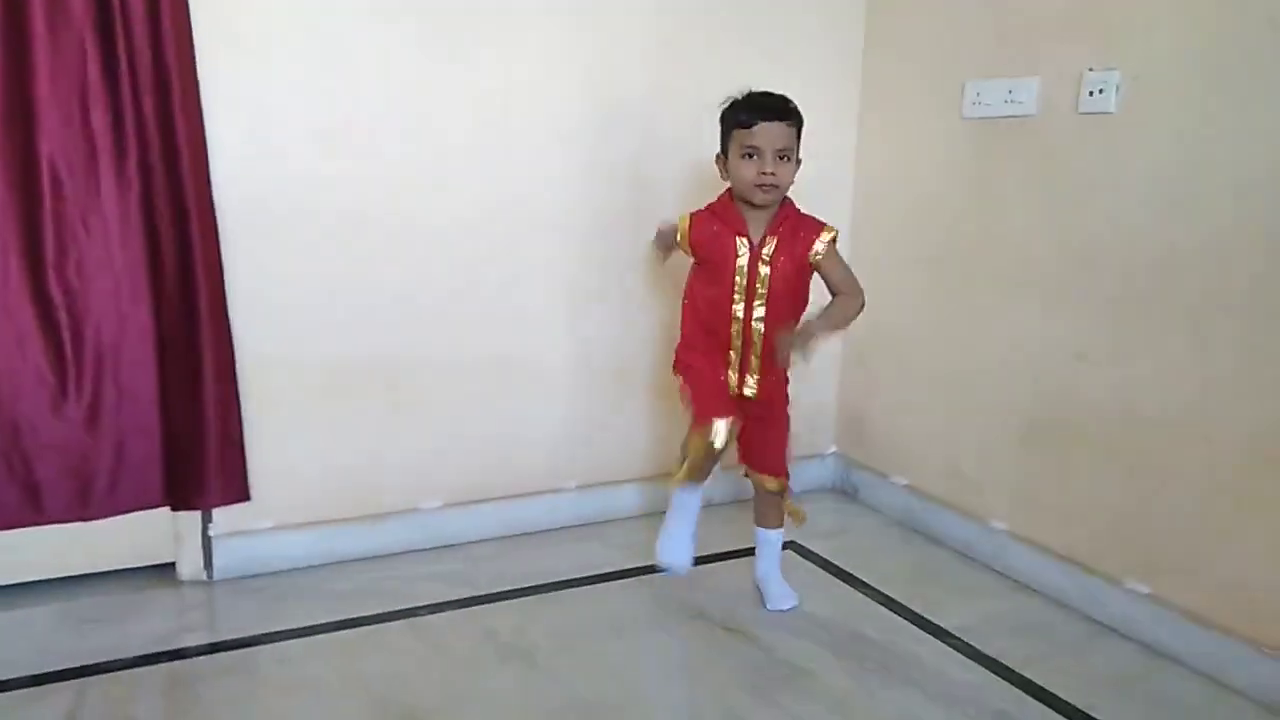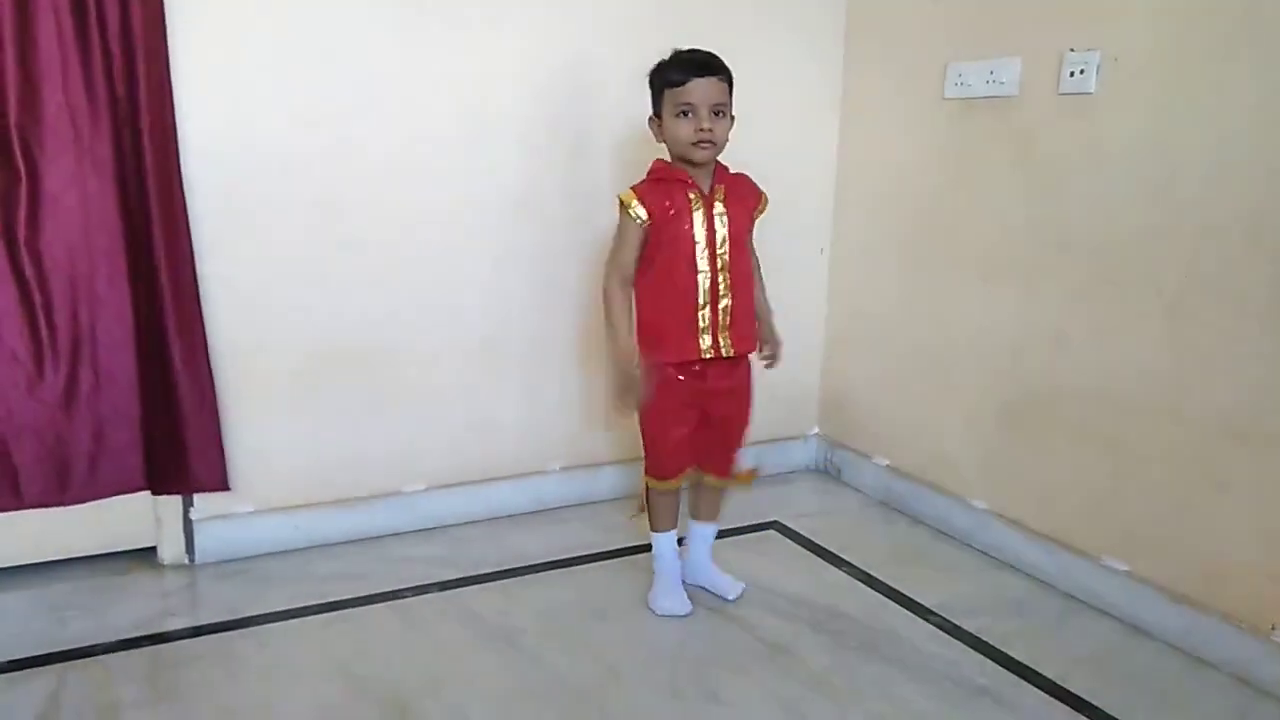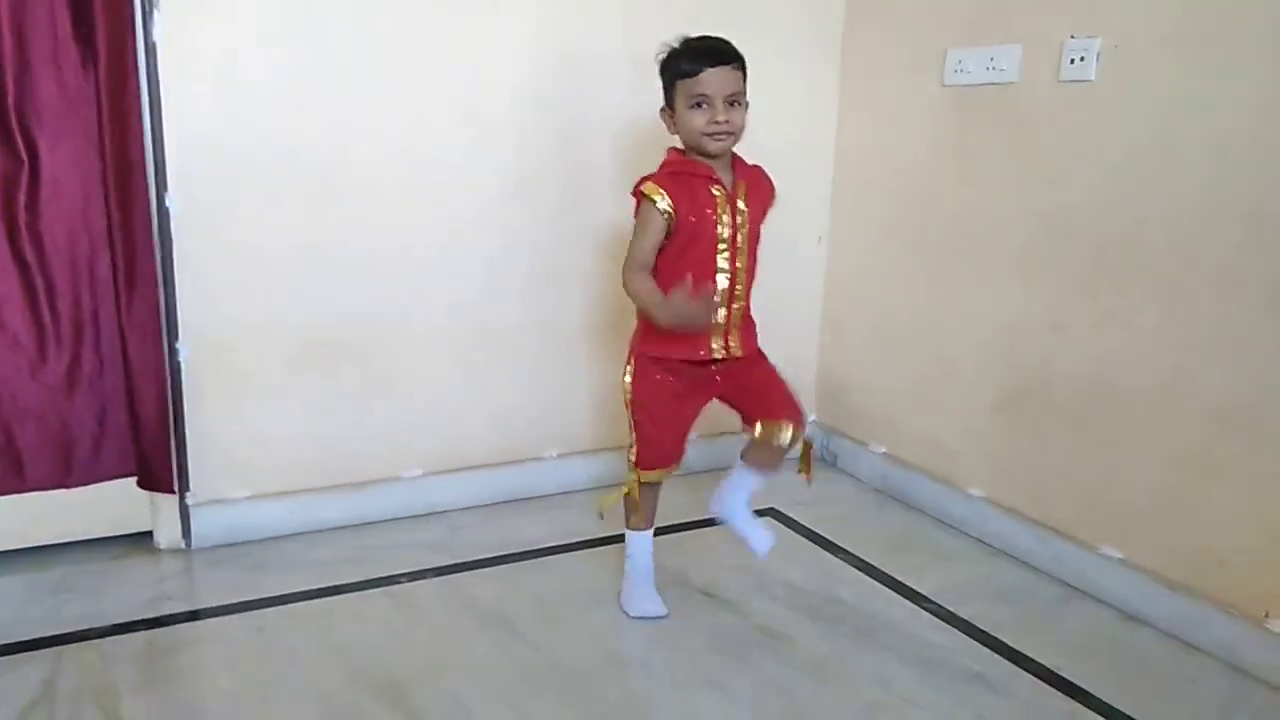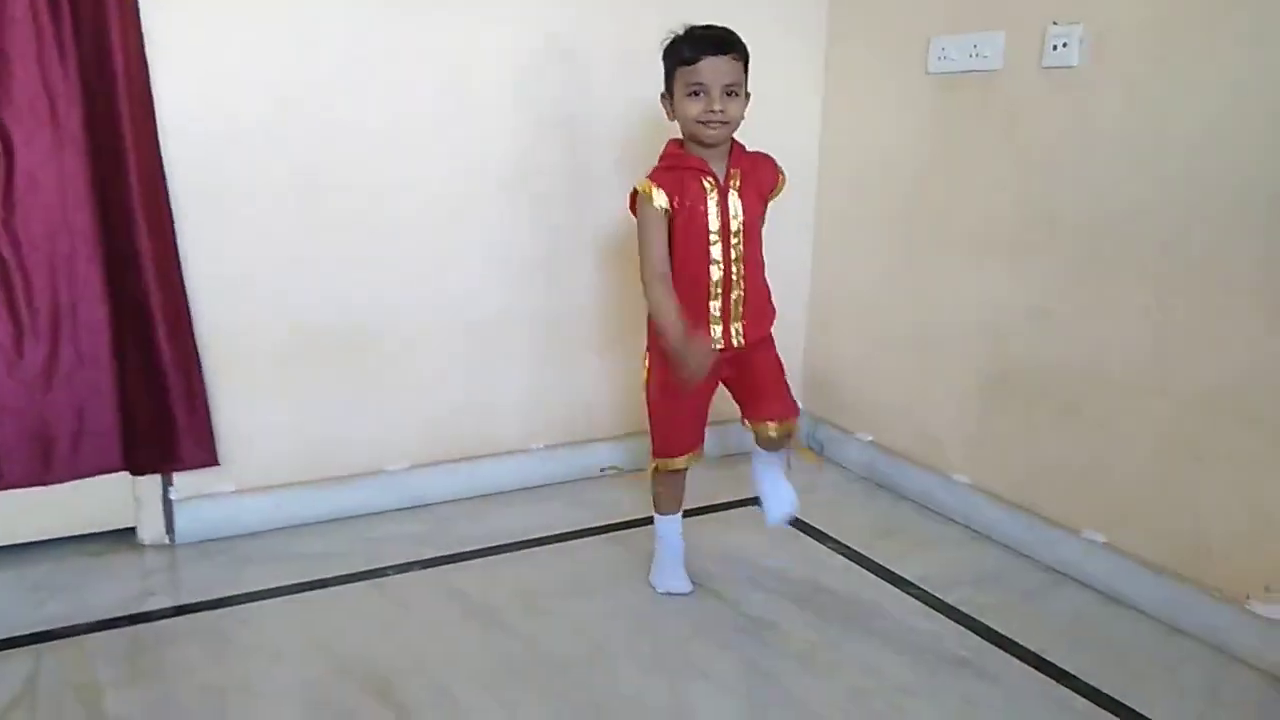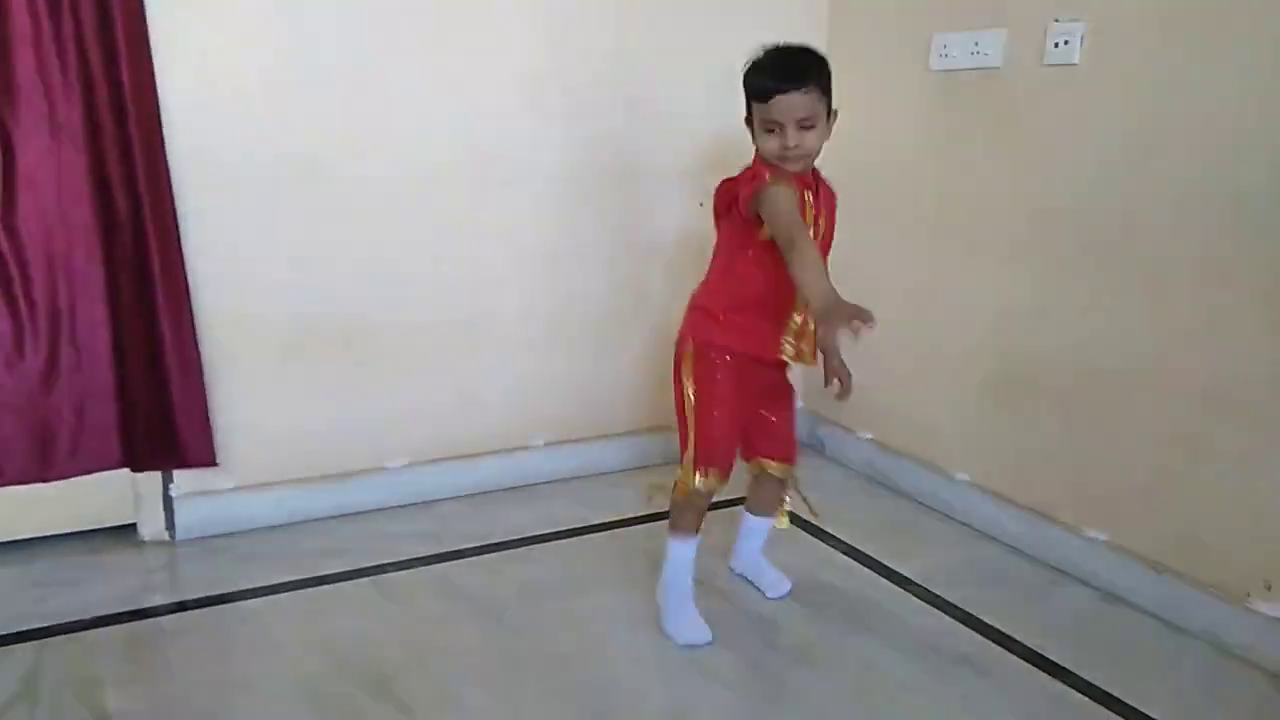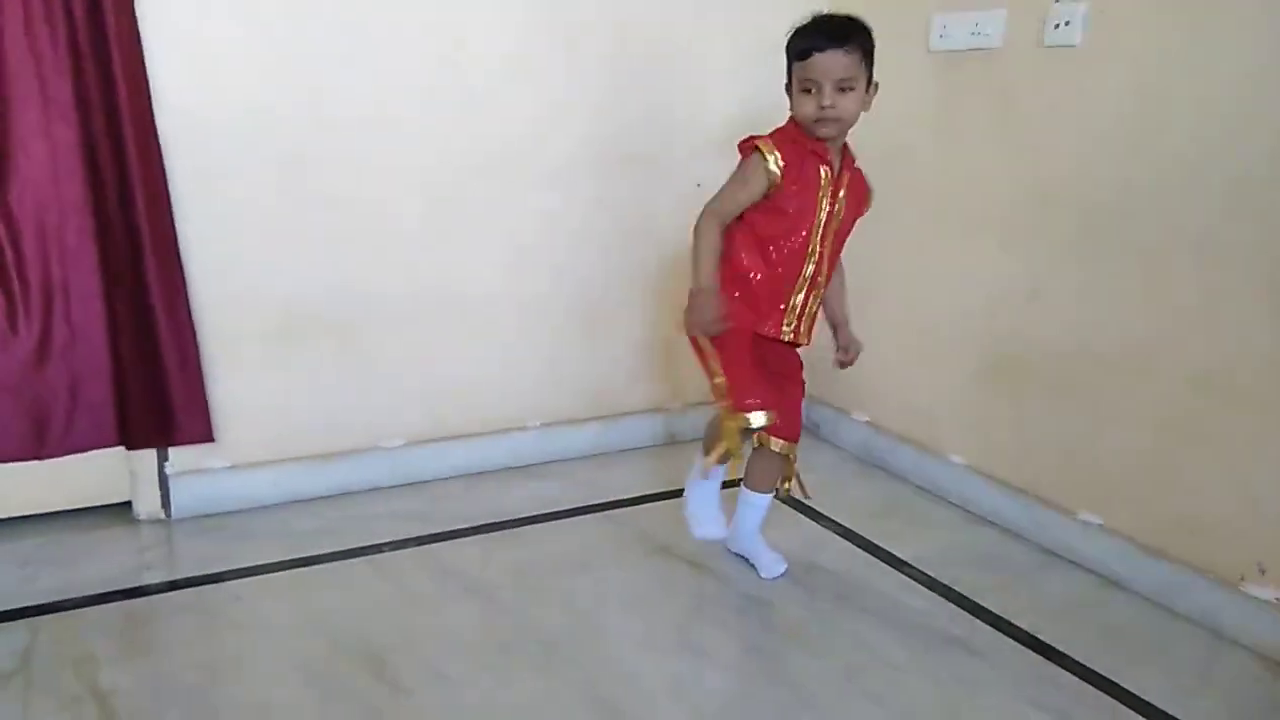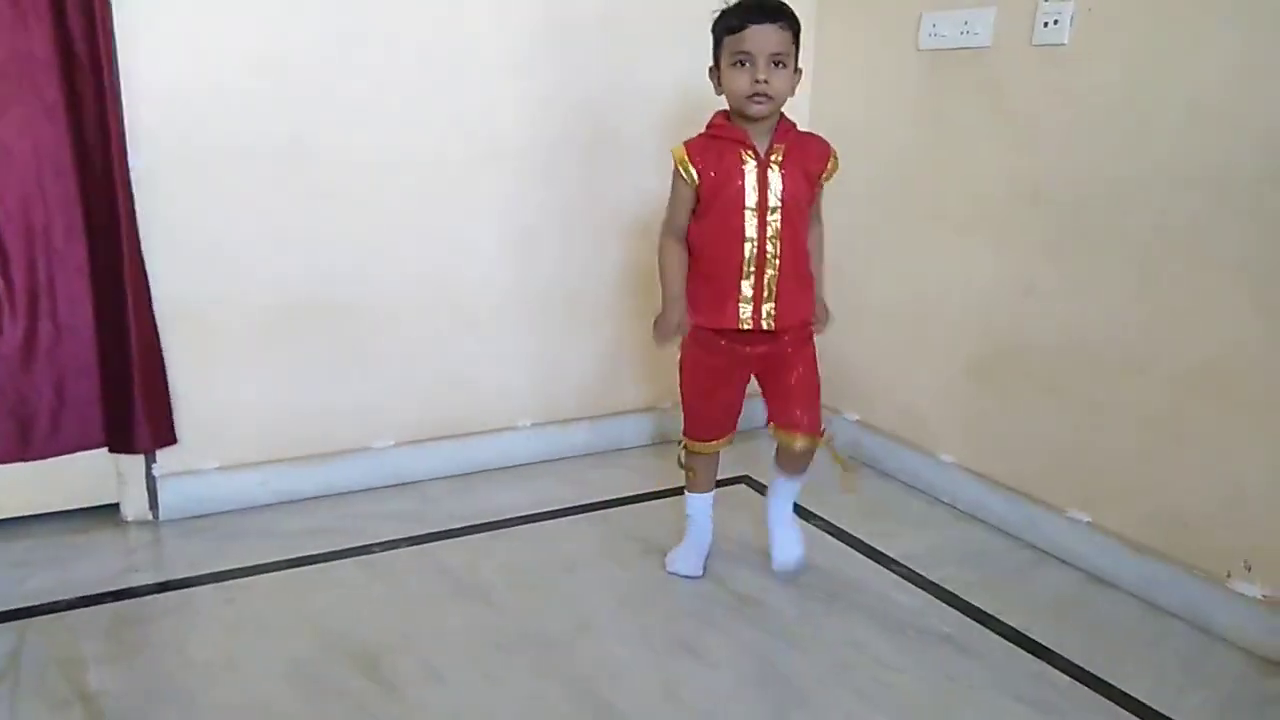
dt=0.7s
person 1, frame 1
left shoulder: (810, 236)
right shoulder: (702, 226)
left elbow: (852, 297)
left wrist: (808, 331)
left hip: (767, 377)
right hip: (707, 363)
left knee: (771, 474)
right knee: (714, 436)
left ankle: (769, 568)
right ankle: (682, 511)
person 1, frame 2
left shoulder: (744, 194)
right shoulder: (644, 201)
right elbow: (616, 281)
left wrist: (765, 324)
right wrist: (626, 359)
left hip: (731, 356)
right hip: (667, 362)
left knee: (719, 467)
right knee: (666, 469)
left ankle: (700, 560)
right ankle: (666, 570)
person 1, frame 3
left shoulder: (756, 184)
right shoulder: (663, 193)
right elbow: (636, 274)
right wrist: (669, 309)
left hip: (734, 344)
right hip: (667, 352)
left knee: (783, 424)
right knee: (654, 461)
left ankle: (733, 497)
right ankle: (637, 574)
person 1, frame 4
left shoulder: (762, 174)
right shoulder: (659, 186)
right elbow: (655, 274)
right wrist: (681, 342)
left hip: (750, 333)
right hip: (682, 344)
left knee: (778, 421)
right knee: (673, 452)
left ankle: (768, 467)
right ankle: (668, 551)
person 1, frame 5
left shoulder: (821, 193)
right shoulder: (767, 189)
left elbow: (810, 268)
right elbow: (794, 243)
left wrist: (830, 349)
right wrist: (828, 303)
left hip: (772, 354)
right hip: (717, 346)
left knee: (777, 459)
right knee: (706, 468)
left ankle: (748, 554)
right ankle: (676, 586)
person 1, frame 6
left shoulder: (855, 184)
right shoulder: (773, 156)
right elbow: (712, 218)
left wrist: (841, 327)
right wrist: (704, 290)
left hip: (783, 330)
right hip: (728, 316)
left knee: (782, 433)
right knee: (749, 411)
left ankle: (746, 531)
right ankle: (704, 481)
person 1, frame 7
left shoulder: (812, 156)
right shoulder: (697, 156)
right elbow: (674, 233)
left wrist: (815, 296)
right wrist: (673, 303)
left hip: (785, 325)
right hip: (712, 325)
left knee: (801, 432)
right knee: (704, 430)
left ankle: (783, 512)
right ankle: (698, 534)
